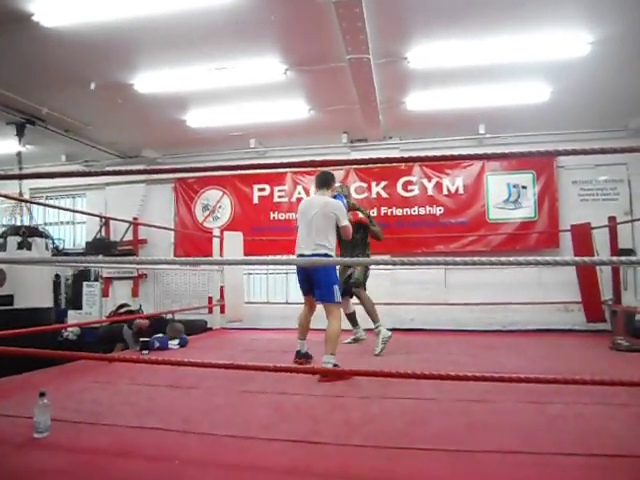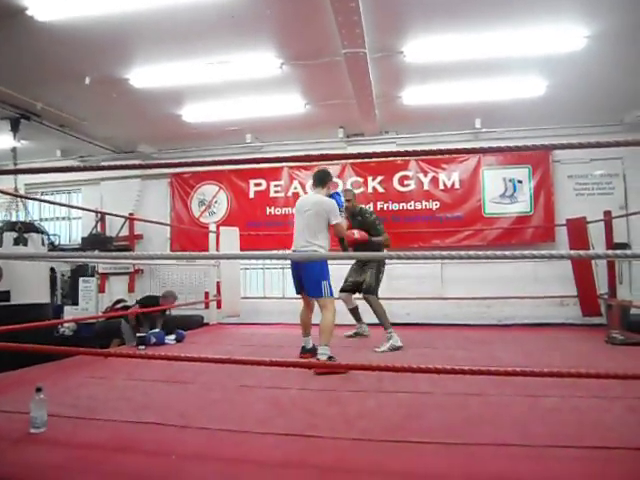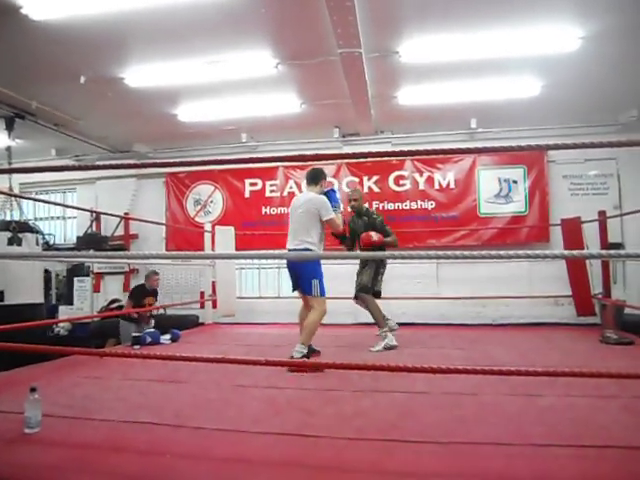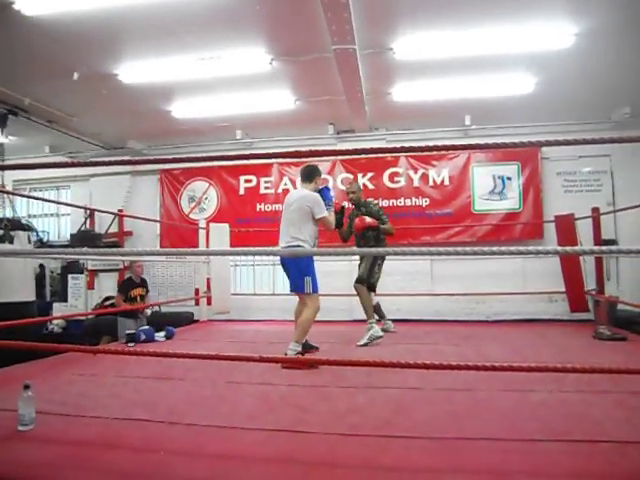
dt=0.2s
person 1, frame 1
left shoulder: (303, 203)
right shoulder: (336, 205)
right elbow: (347, 234)
left hip: (303, 259)
right hip: (322, 260)
left knee: (309, 306)
right knee: (334, 314)
left ankle: (301, 351)
right ankle: (328, 366)
person 1, frame 2
left shoulder: (301, 201)
right shoulder: (329, 203)
right elbow: (342, 232)
right wrist: (340, 209)
left hip: (297, 257)
right hip: (314, 258)
left knee: (308, 304)
right knee: (328, 308)
left ankle: (307, 347)
right ankle: (323, 357)
person 1, frame 3
left shoulder: (296, 199)
right shoulder: (320, 200)
right elbow: (337, 228)
right wrist: (336, 206)
left knee: (307, 302)
right knee: (319, 308)
left ankle: (304, 347)
right ankle: (298, 355)
person 1, frame 4
left shoulder: (291, 196)
right shoulder: (313, 197)
right elbow: (330, 225)
right wrist: (330, 205)
left hip: (287, 252)
right hip: (300, 253)
left knee: (304, 300)
right knee: (313, 305)
left ankle: (300, 343)
right ankle: (292, 353)
person 2, frame 1
left shoulder: (361, 212)
left elbow: (379, 236)
left wrist: (367, 224)
left hip: (360, 258)
right hip: (345, 260)
left knee: (357, 290)
right knee: (343, 298)
left ankle: (380, 331)
right ankle: (358, 332)
person 2, frame 2
left shoulder: (369, 216)
right shoulder: (346, 219)
left elbow: (386, 241)
right elbow: (344, 248)
left wrist: (368, 239)
right wrist: (342, 240)
left hip: (375, 260)
right hip: (360, 261)
left knee: (369, 295)
right knee: (345, 293)
left ankle: (393, 338)
right ankle: (361, 327)
person 2, frame 3
left shoulder: (374, 218)
right shoulder: (352, 221)
left elbow: (394, 241)
right elbow: (350, 248)
left wrist: (380, 240)
right wrist: (342, 238)
left hip: (376, 261)
right hip: (364, 262)
left knee: (364, 295)
right knee: (360, 299)
left ankle: (388, 337)
right ankle: (388, 323)
person 2, frame 4
left shoulder: (372, 208)
right shoulder: (353, 214)
left elbow: (391, 230)
right elbow: (345, 239)
left wrist: (376, 226)
right wrist: (339, 222)
right hip: (364, 254)
left knee: (360, 285)
right knee: (366, 290)
left ankle: (374, 328)
right ankle: (386, 323)
